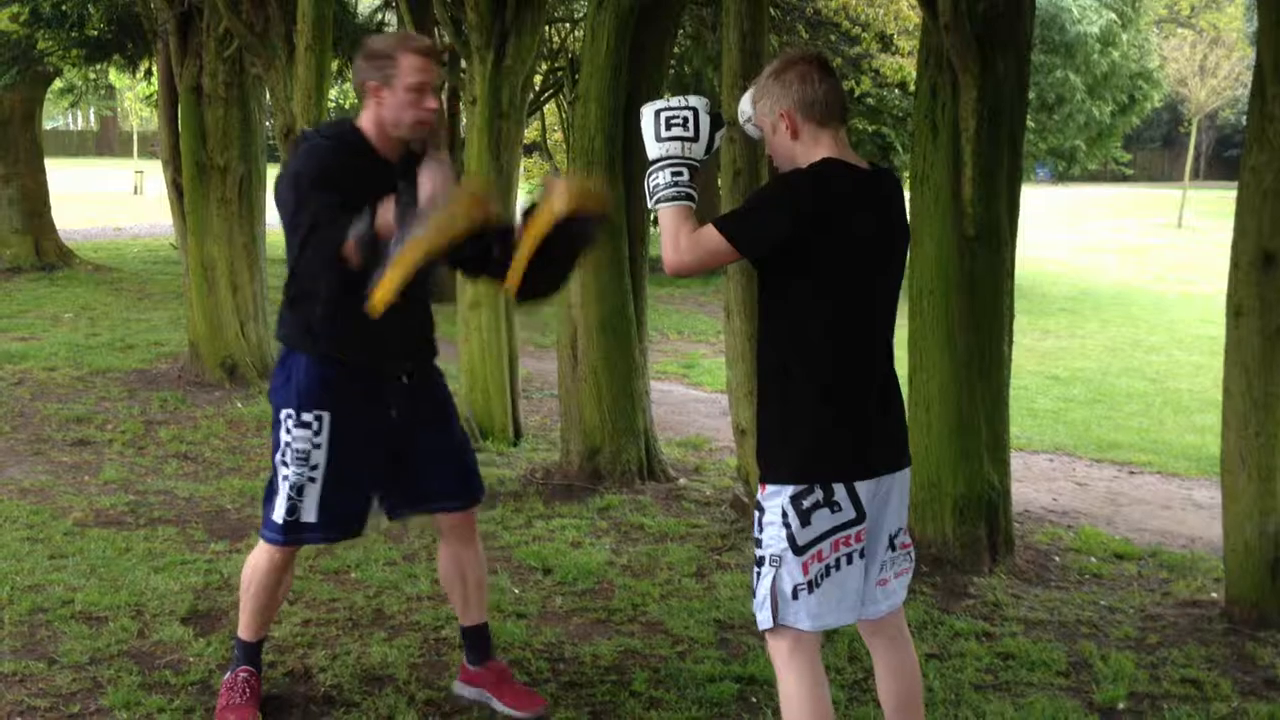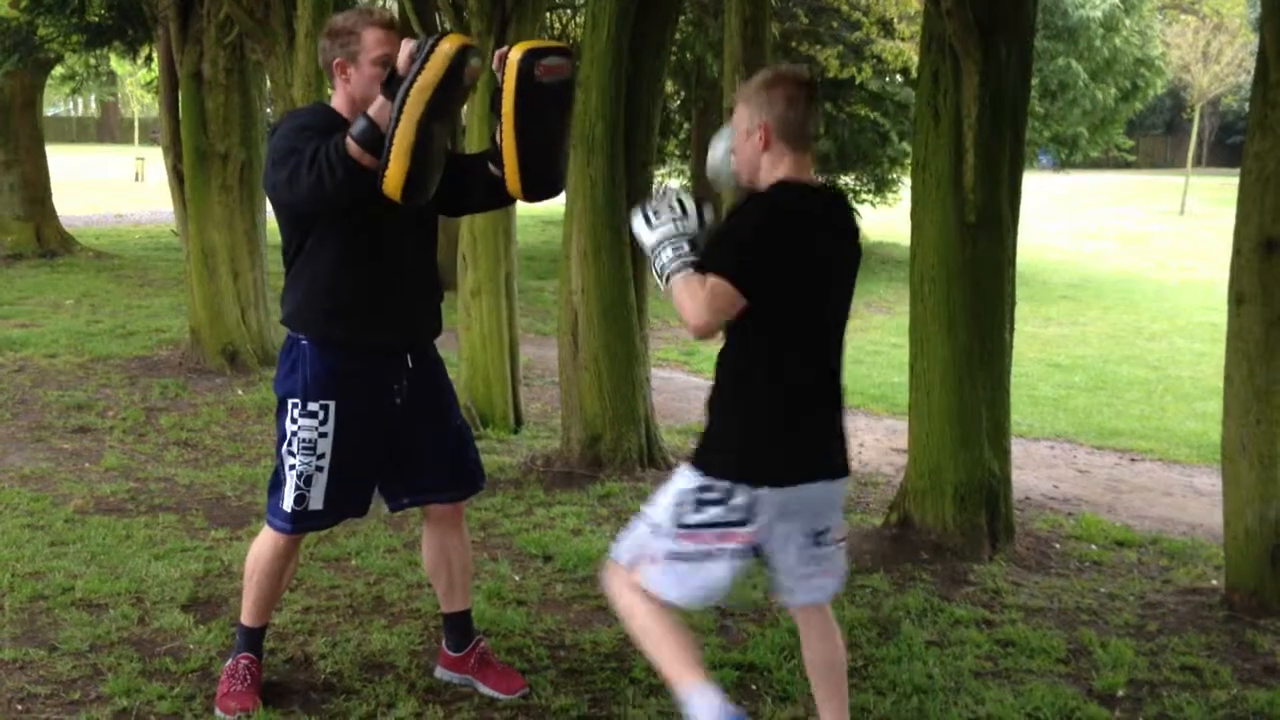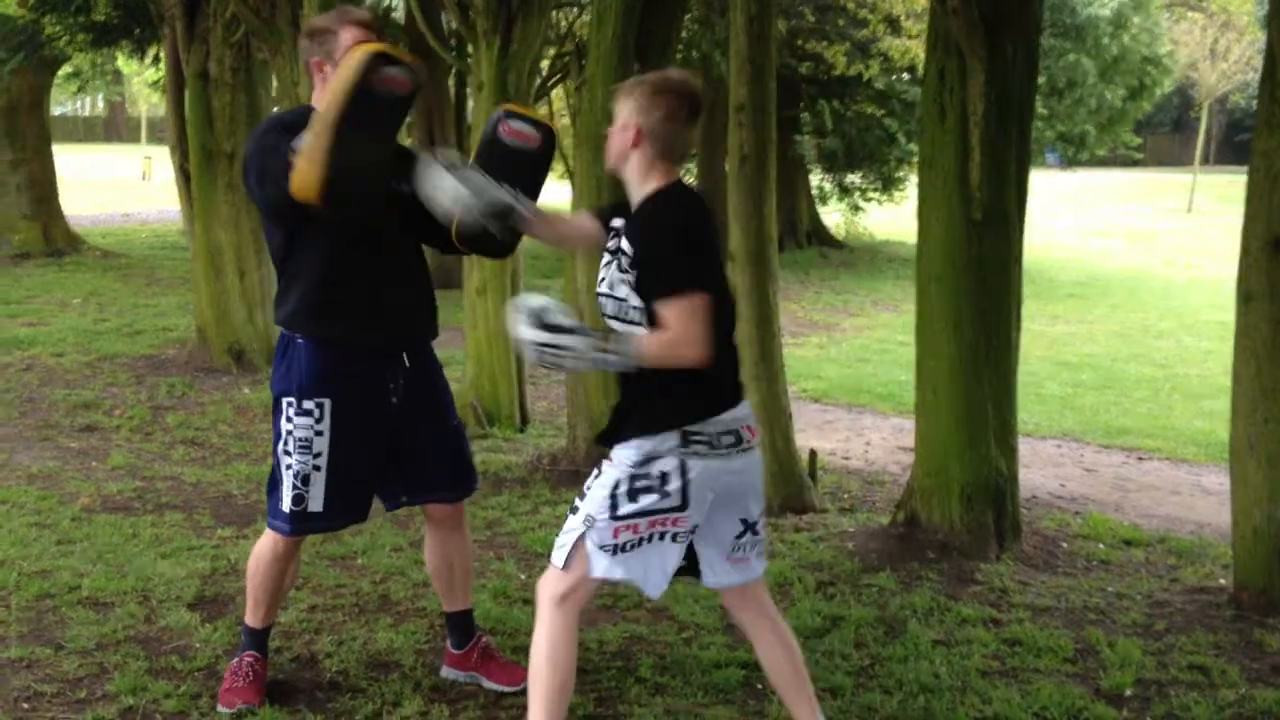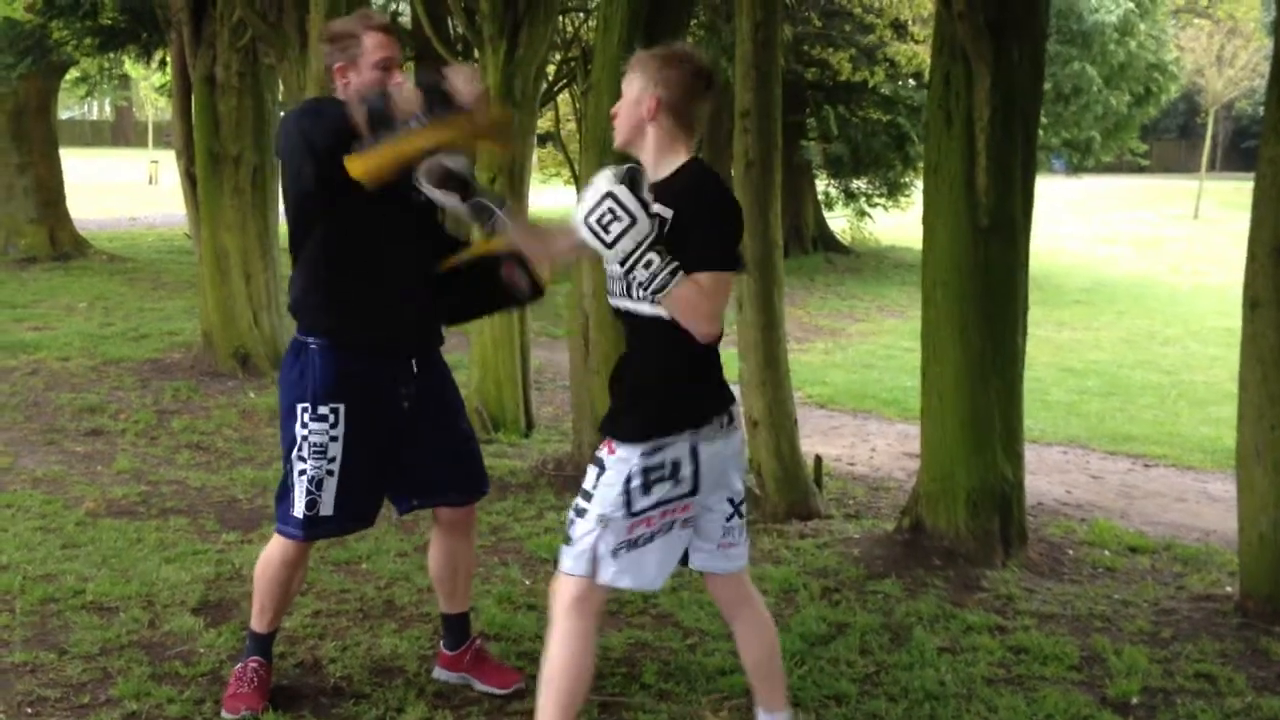
dt=0.5s
person 1, frame 1
left shoulder: (424, 171)
right shoulder: (319, 159)
left elbow: (483, 251)
right elbow: (315, 259)
right wrist: (406, 211)
left hip: (406, 374)
right hip: (324, 374)
left knee: (458, 512)
right knee: (284, 535)
person 1, frame 2
right shoulder: (299, 137)
left elbow: (493, 183)
right elbow: (329, 182)
right wrist: (393, 101)
left hip: (411, 357)
right hip: (327, 362)
left knee: (447, 501)
right knee: (290, 519)
left ankle: (461, 650)
right ankle: (244, 657)
person 1, frame 3
right shoulder: (280, 138)
left elbow: (449, 231)
left hip: (406, 358)
right hip: (321, 361)
left knee: (446, 502)
right knee: (291, 522)
left ankle: (464, 647)
right ankle: (250, 655)
person 1, frame 4
right shoulder: (324, 129)
left elbow: (430, 248)
right elbow: (323, 128)
right wrist: (437, 94)
left hip: (415, 361)
right hip: (334, 363)
left knee: (456, 506)
right knee: (300, 529)
left ankle: (457, 648)
right ankle: (254, 661)
person 2, frame 1
left shoulder: (803, 195)
right shoulder: (882, 191)
left elbow: (680, 256)
left wrist: (671, 164)
left hip: (814, 461)
right hip: (879, 451)
left knee: (791, 637)
right knee: (883, 622)
person 2, frame 2
left shoulder: (766, 216)
right shoulder: (838, 216)
left elbow: (702, 314)
left wrist: (670, 248)
left hip: (738, 463)
right hip: (818, 460)
left knee: (627, 581)
right knee: (810, 605)
person 2, frame 3
left shoulder: (666, 222)
right shoulder: (655, 208)
left elbow: (690, 345)
right elbow: (584, 232)
left wrist: (590, 345)
left hip: (663, 446)
right hip: (728, 441)
left knee: (559, 595)
right knee: (747, 596)
person 2, frame 4
left shoulder: (700, 195)
right shoulder: (651, 192)
left elbow: (707, 319)
right elbow: (579, 242)
left wrist: (635, 252)
left hip: (659, 435)
right hip: (707, 428)
left knee: (575, 596)
right knee: (731, 586)
